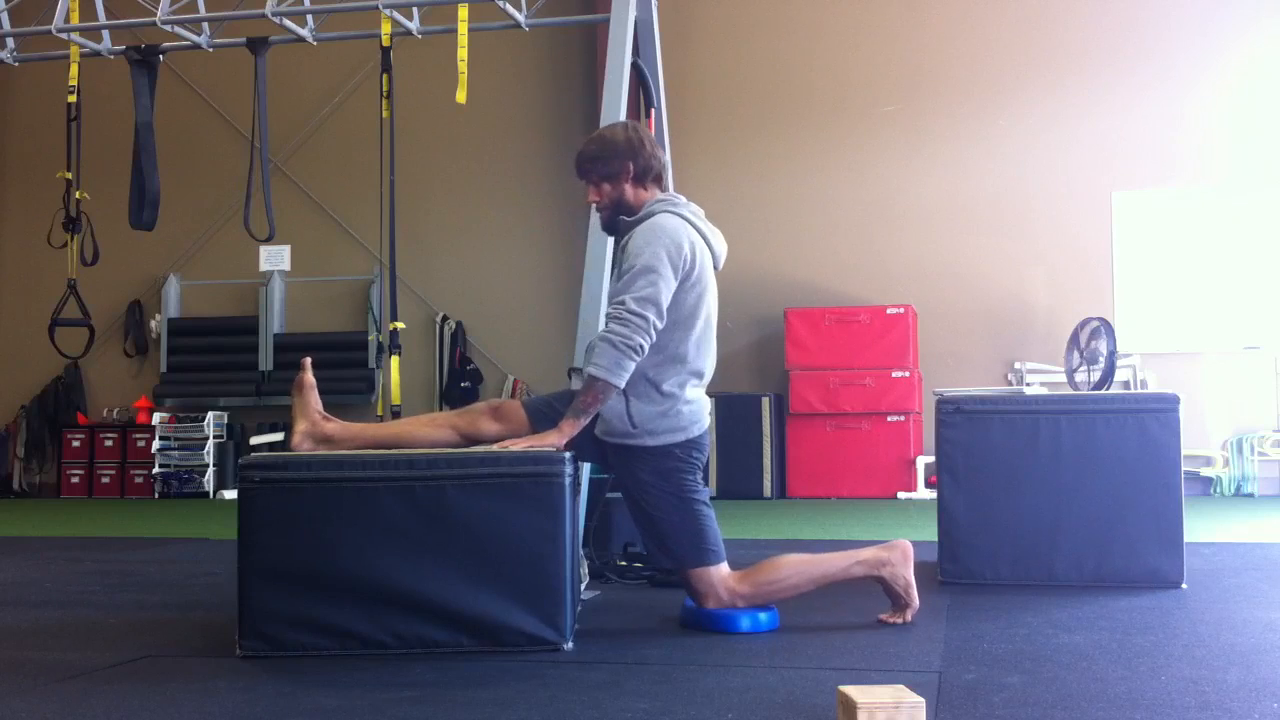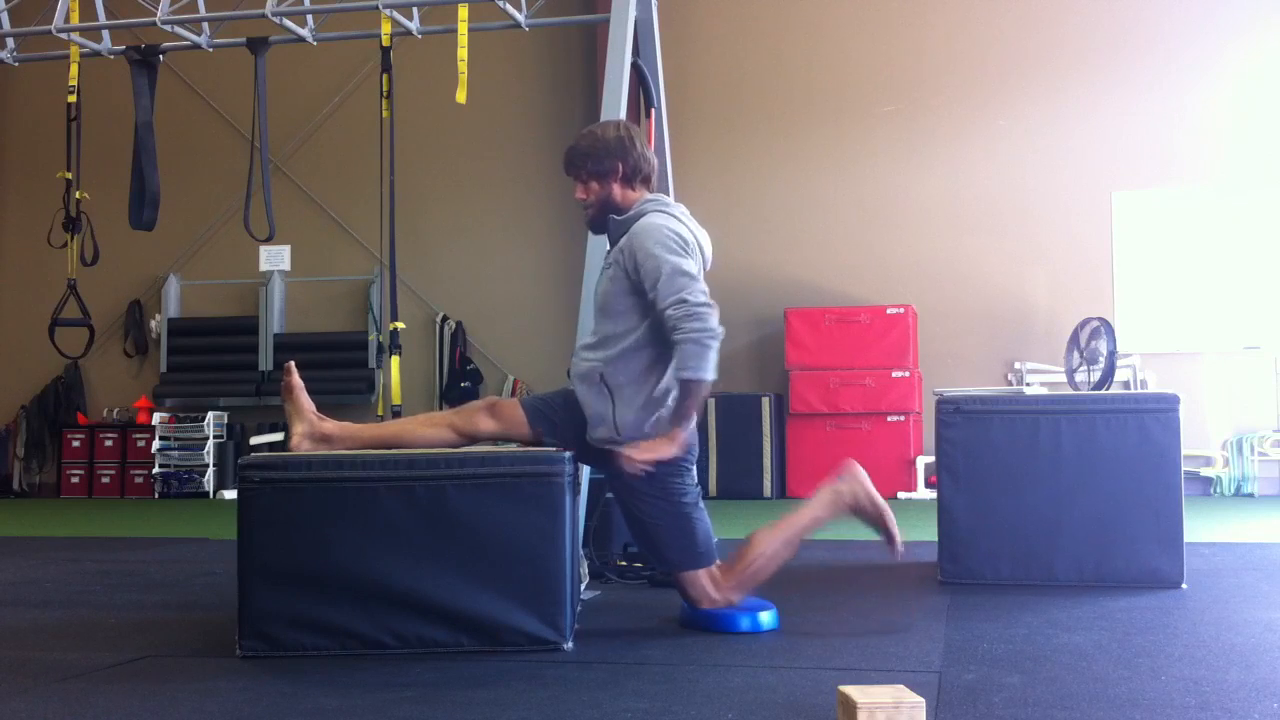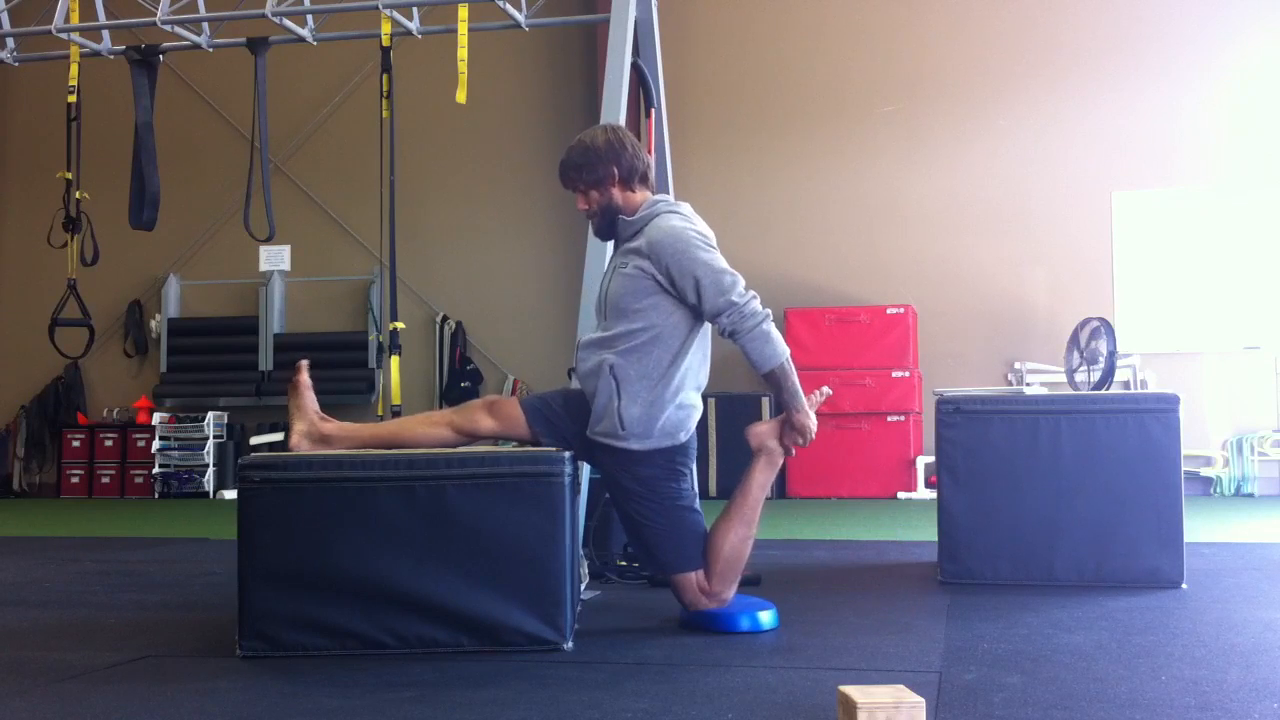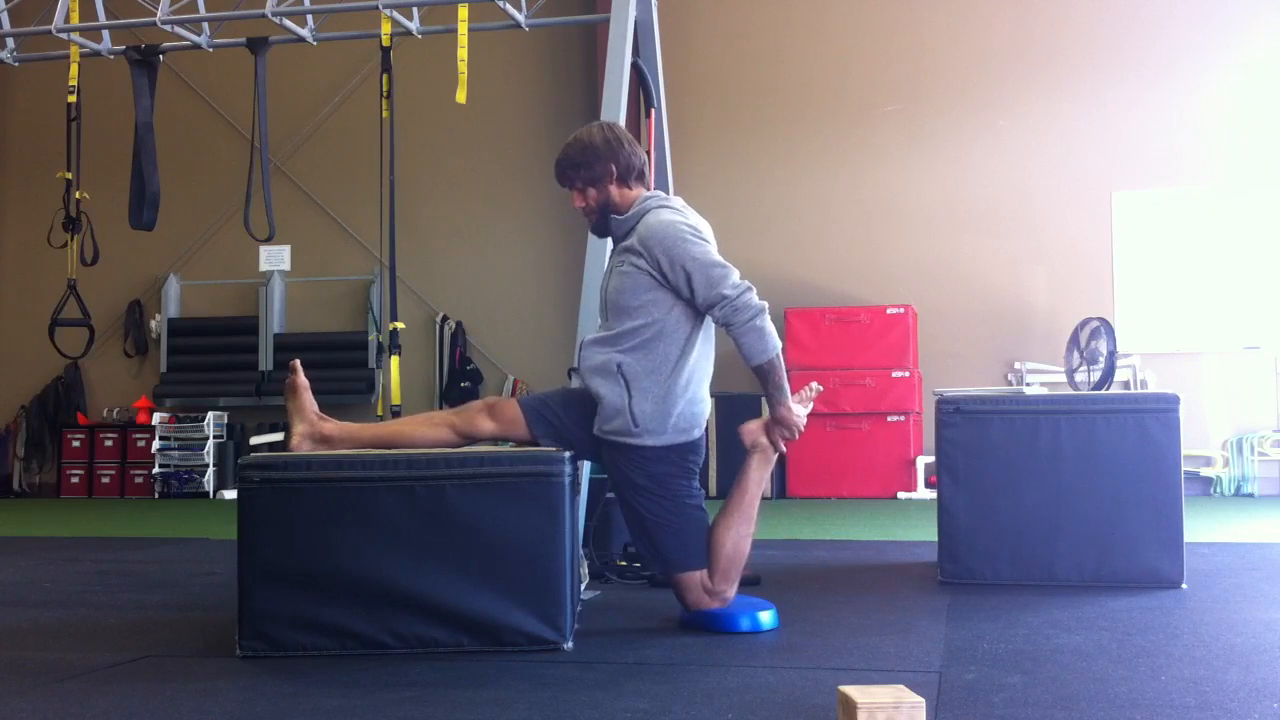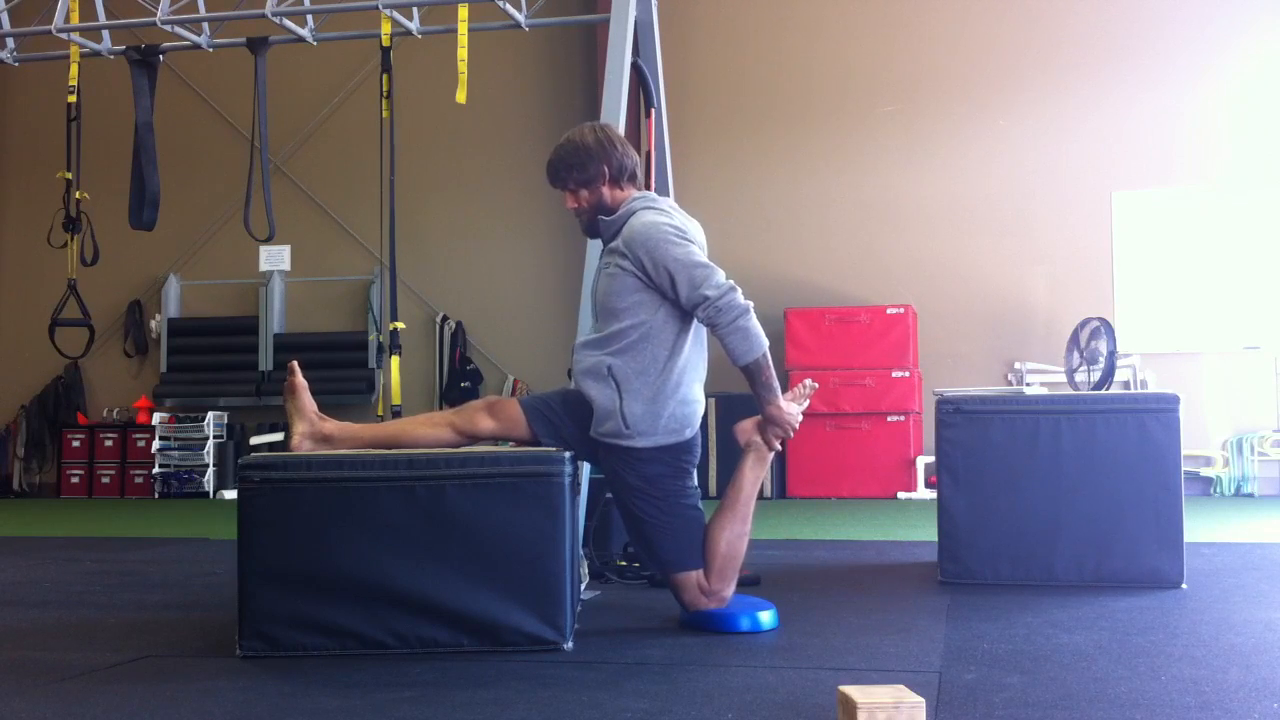
dt=1s
person 1, frame 1
left shoulder: (658, 233)
right shoulder: (667, 228)
left elbow: (622, 342)
left wrist: (562, 430)
left hip: (653, 433)
right hip: (638, 415)
left knee: (720, 594)
right knee: (488, 418)
left ankle: (881, 560)
right ankle: (329, 434)
person 1, frame 2
left shoulder: (654, 232)
right shoulder: (640, 231)
left elbow: (701, 335)
left wrist: (671, 436)
left hip: (644, 433)
right hip: (602, 412)
left knee: (715, 592)
right knee: (484, 417)
left ankle: (841, 493)
right ankle: (330, 435)
person 1, frame 3
left shoulder: (669, 233)
right shoulder: (637, 238)
left elbow: (747, 317)
left wrist: (796, 410)
left hip: (644, 436)
right hip: (601, 410)
left knee: (708, 594)
right knee: (483, 416)
right ankle: (327, 434)
person 1, frame 4
left shoulder: (663, 227)
right shoulder: (636, 233)
left elbow: (744, 309)
left wrist: (781, 407)
left hip: (650, 433)
right hip: (607, 409)
left knee: (710, 595)
right knee: (484, 417)
right ankle: (328, 435)
person 1, frame 5
left shoulder: (649, 229)
right shoulder: (629, 232)
left elbow: (730, 311)
left wrist: (773, 407)
left hip: (647, 432)
right hip: (605, 411)
left knee: (707, 595)
right knee: (483, 417)
right ankle: (328, 435)
